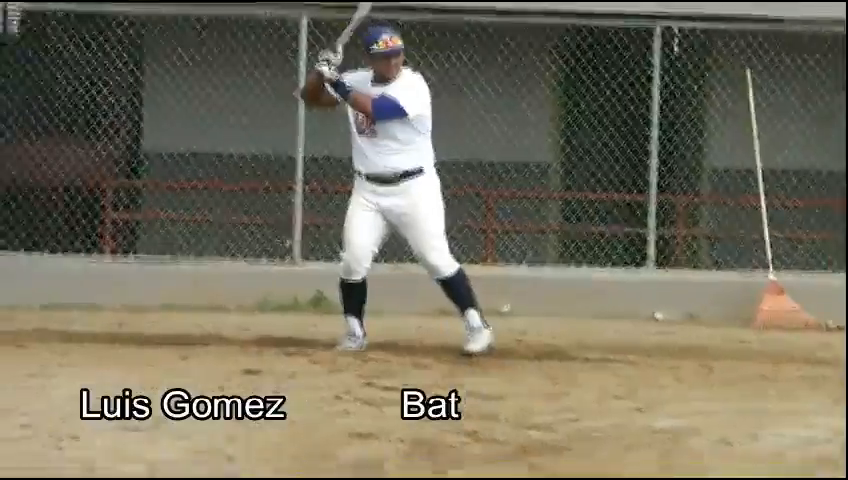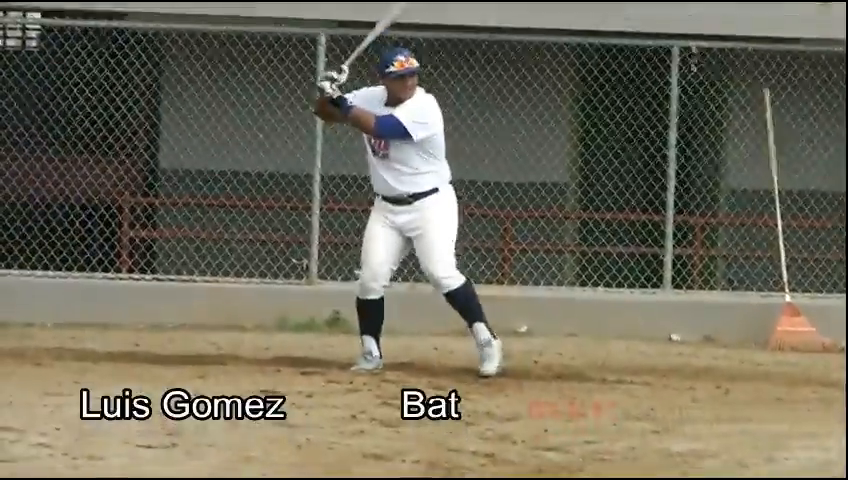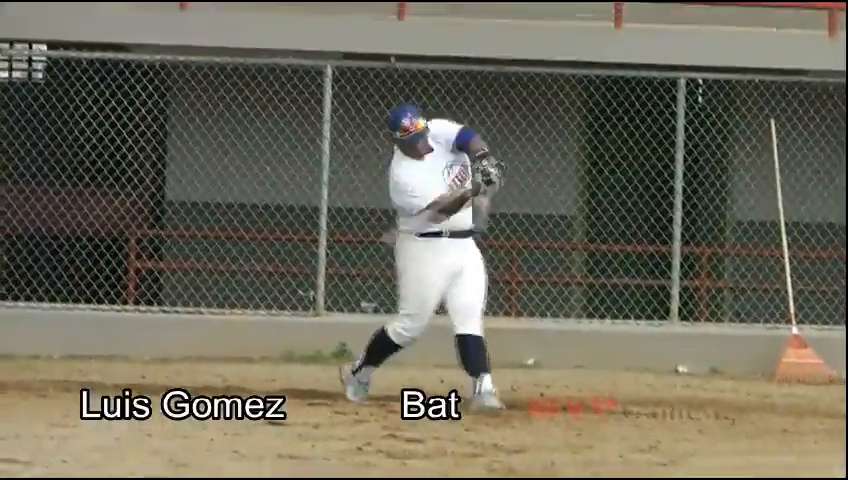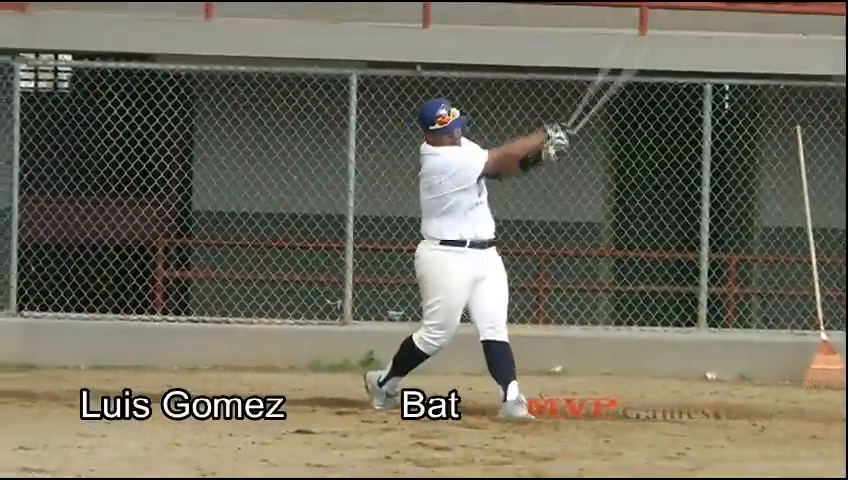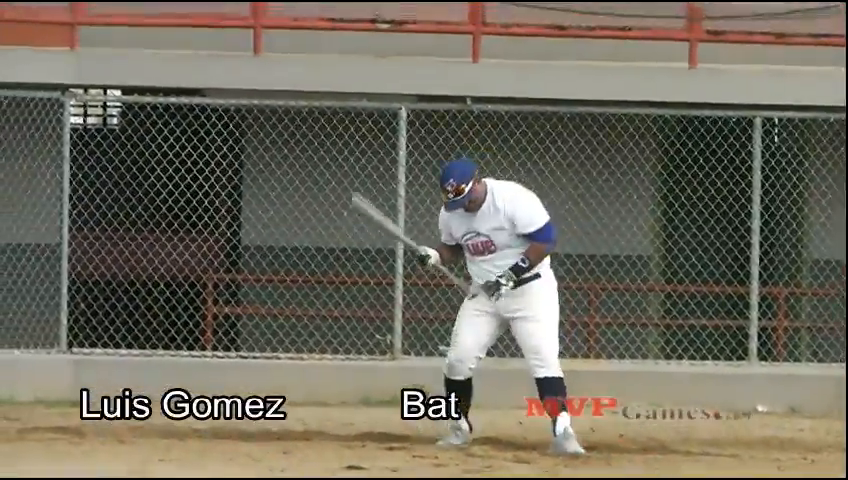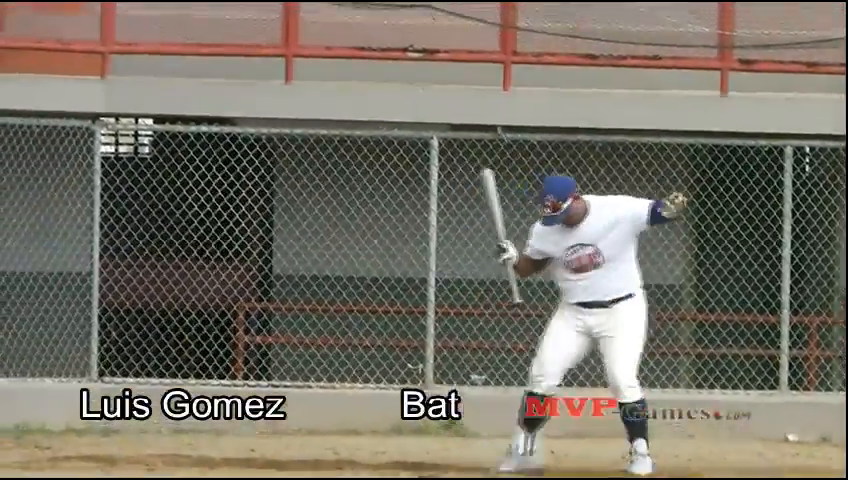
dt=0.7s
person 1, frame 1
left shoulder: (413, 85)
right shoulder: (357, 80)
left elbow: (374, 110)
right elbow: (310, 98)
left wrist: (336, 82)
right wrist: (321, 72)
left hip: (413, 186)
right hip: (368, 188)
left knee: (437, 258)
right knee: (353, 262)
left ankle: (477, 326)
right ankle: (355, 332)
person 1, frame 2
left shoulder: (424, 107)
right shoulder: (372, 97)
left elbow: (378, 128)
right elbow: (325, 113)
left wrist: (339, 100)
right wrist: (330, 92)
left hip: (431, 202)
right hip: (387, 207)
left knee: (440, 270)
right knee: (370, 280)
left ankle: (485, 339)
right ankle: (371, 354)
person 1, frame 3
left shoulder: (438, 132)
right shoulder: (403, 175)
left elbow: (470, 140)
right elbow: (440, 210)
left wrist: (486, 162)
right wrist: (469, 192)
left hip: (463, 246)
right hip: (423, 249)
left knee: (468, 319)
right knee: (410, 324)
left ankle: (484, 391)
right ankle: (358, 373)
person 1, frame 4
left shoulder: (459, 147)
right shoulder: (443, 161)
left elbow: (502, 167)
right elbow: (499, 159)
left wrist: (535, 156)
right wrist: (545, 136)
left hip: (485, 254)
right hip: (446, 258)
left knee: (494, 326)
right knee: (435, 332)
left ankle: (512, 399)
right ankle: (383, 381)
person 1, frame 5
left shoulder: (515, 199)
right shoulder: (449, 214)
left elbow: (545, 241)
right elbow: (451, 248)
left wrist: (512, 274)
right wrist: (435, 256)
left hip: (531, 289)
right hip: (483, 295)
left knee: (544, 360)
right knee: (458, 359)
left ankle: (562, 432)
right ankle: (460, 426)
person 1, frame 6
left shoulder: (617, 210)
right shoulder: (544, 229)
left elbow: (658, 212)
right elbow: (531, 265)
left wrist: (672, 207)
right wrist: (512, 259)
left hip: (623, 309)
right hip: (573, 312)
left knee: (623, 380)
right knee: (542, 374)
left ankle: (639, 452)
right ankle: (524, 449)
